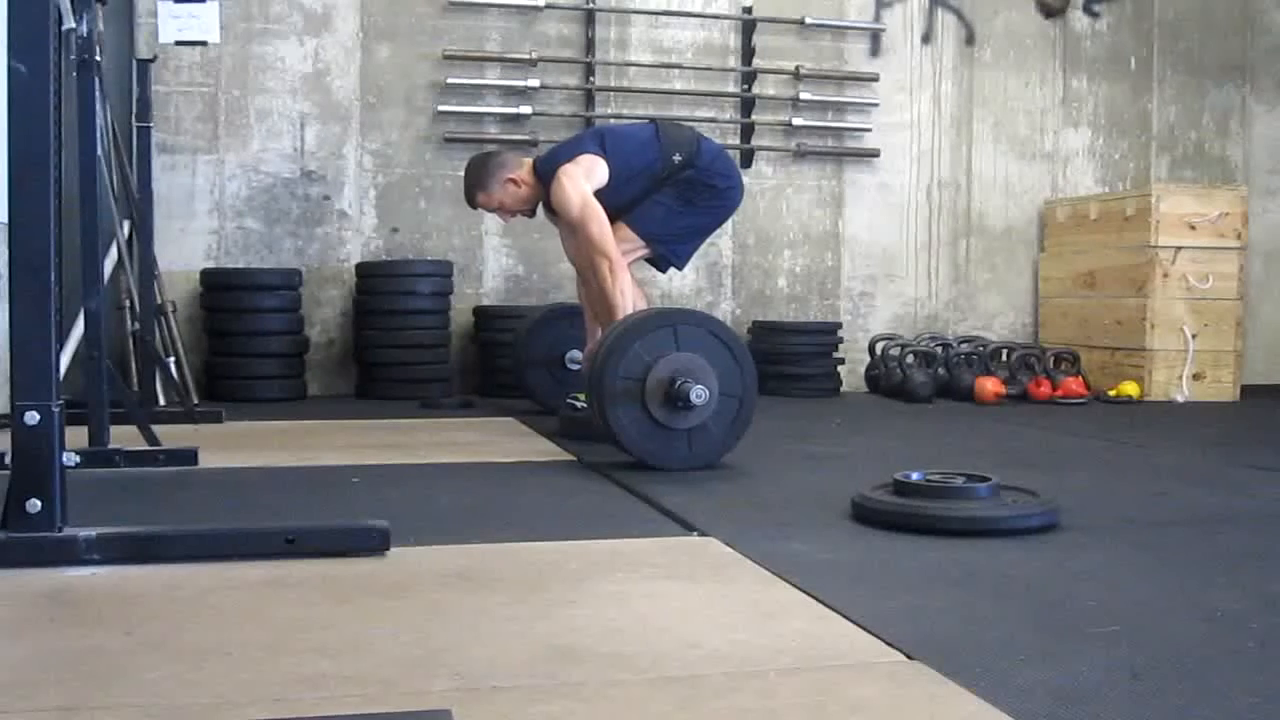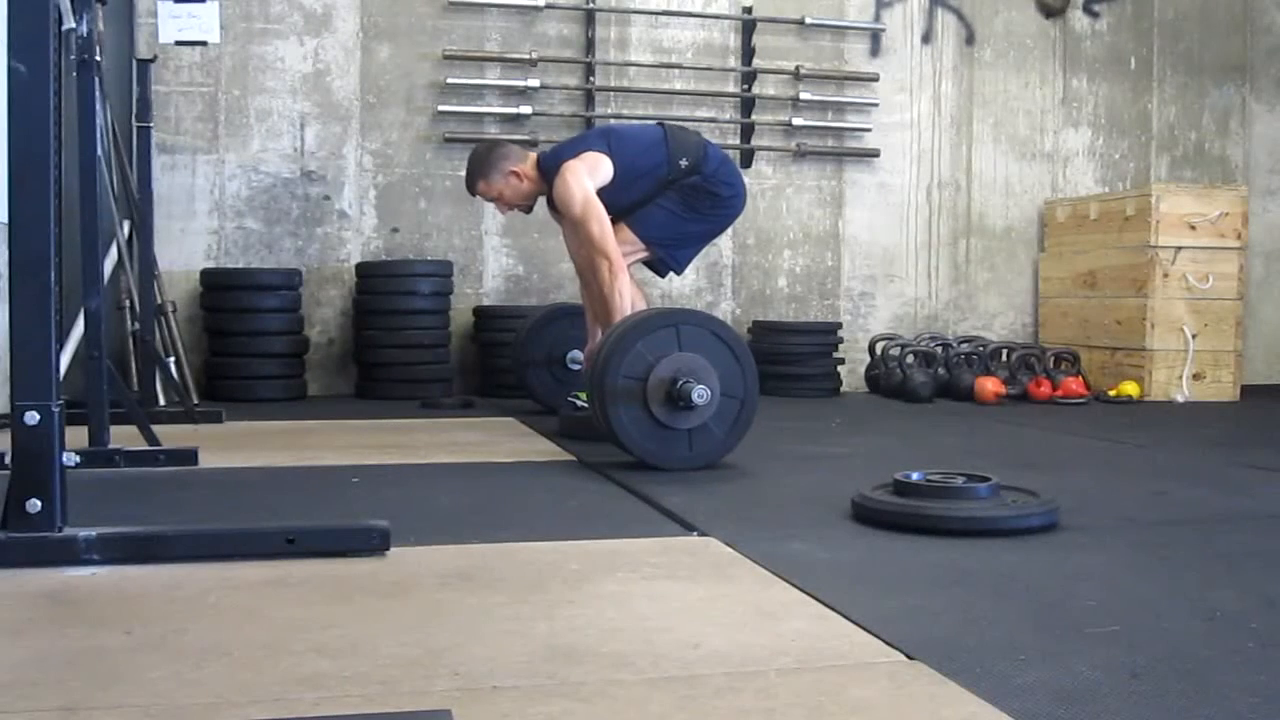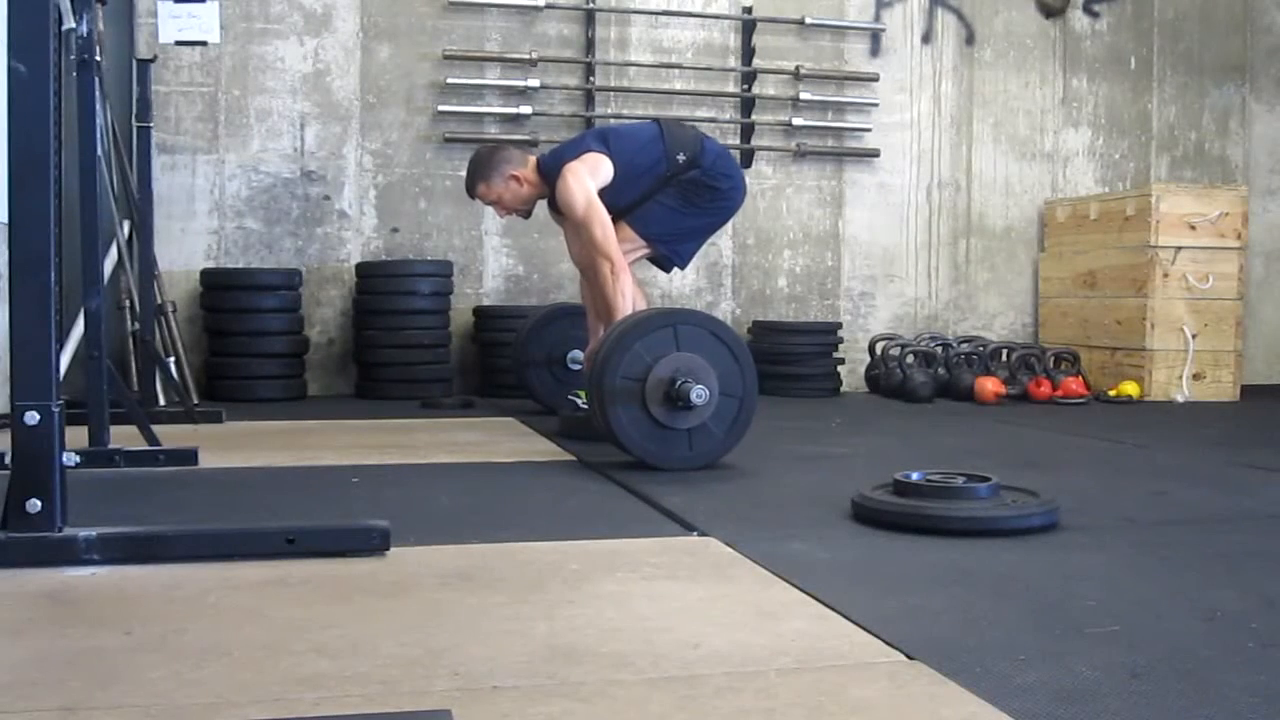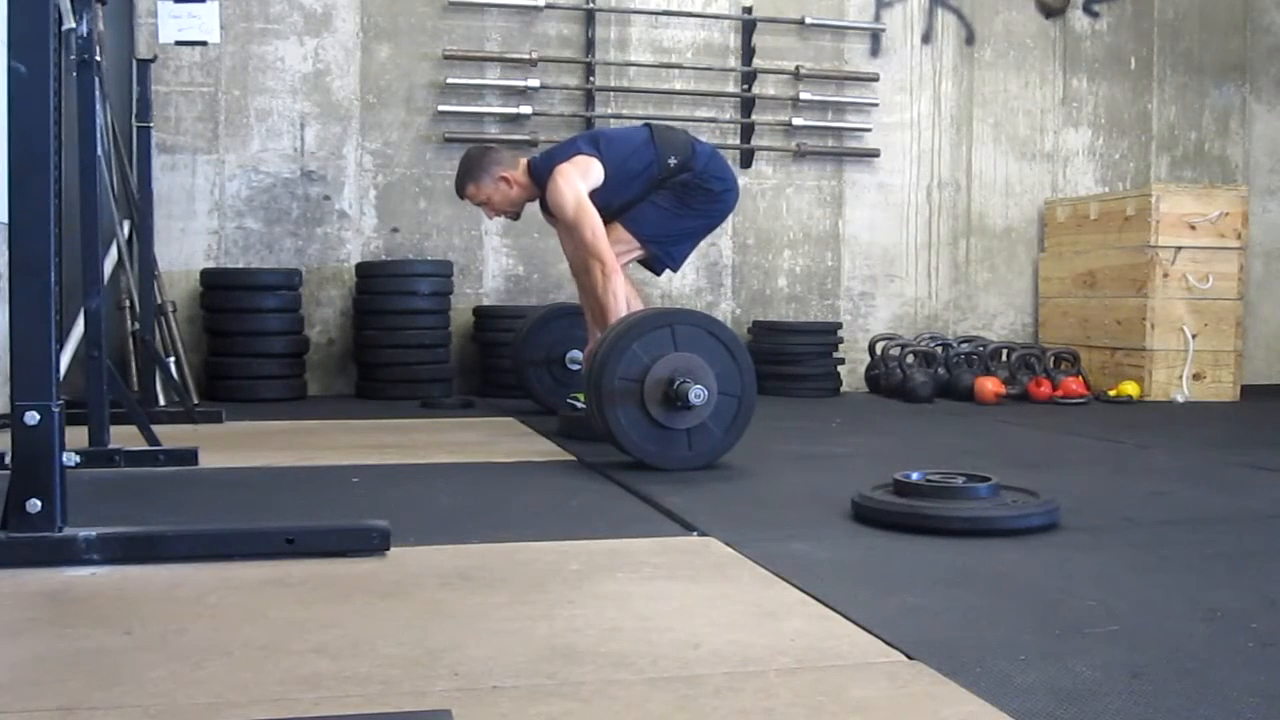
dt=0.4s
person 1, frame 1
left shoulder: (565, 183)
right shoulder: (554, 190)
left elbow: (610, 263)
right elbow: (585, 267)
right wrist: (594, 342)
left hip: (709, 178)
right hip: (687, 176)
left knee: (609, 260)
right knee: (596, 263)
person 1, frame 2
left shoulder: (568, 179)
right shoulder: (559, 188)
left elbow: (610, 264)
right elbow: (589, 267)
right wrist: (595, 342)
left hip: (713, 183)
right hip: (696, 182)
left knee: (611, 259)
right knee: (595, 262)
person 1, frame 3
left shoulder: (570, 182)
right shoulder: (559, 193)
left elbow: (612, 267)
right elbow: (588, 267)
right wrist: (596, 343)
left hip: (712, 176)
right hip: (695, 175)
left knee: (611, 260)
right knee: (599, 261)
person 1, frame 4
left shoulder: (561, 183)
right shoulder: (552, 191)
left elbow: (605, 267)
right elbow: (589, 267)
right wrist: (595, 342)
left hip: (705, 181)
right hip: (689, 180)
left knee: (601, 262)
right knee: (590, 264)
